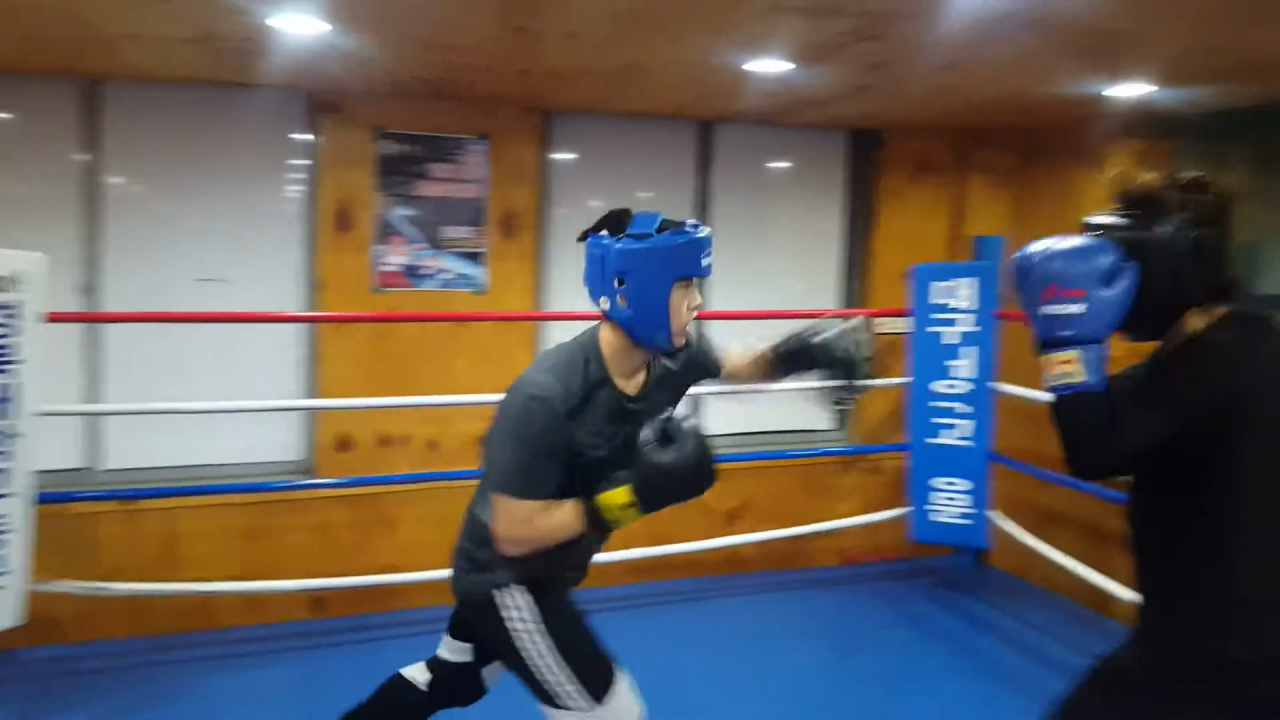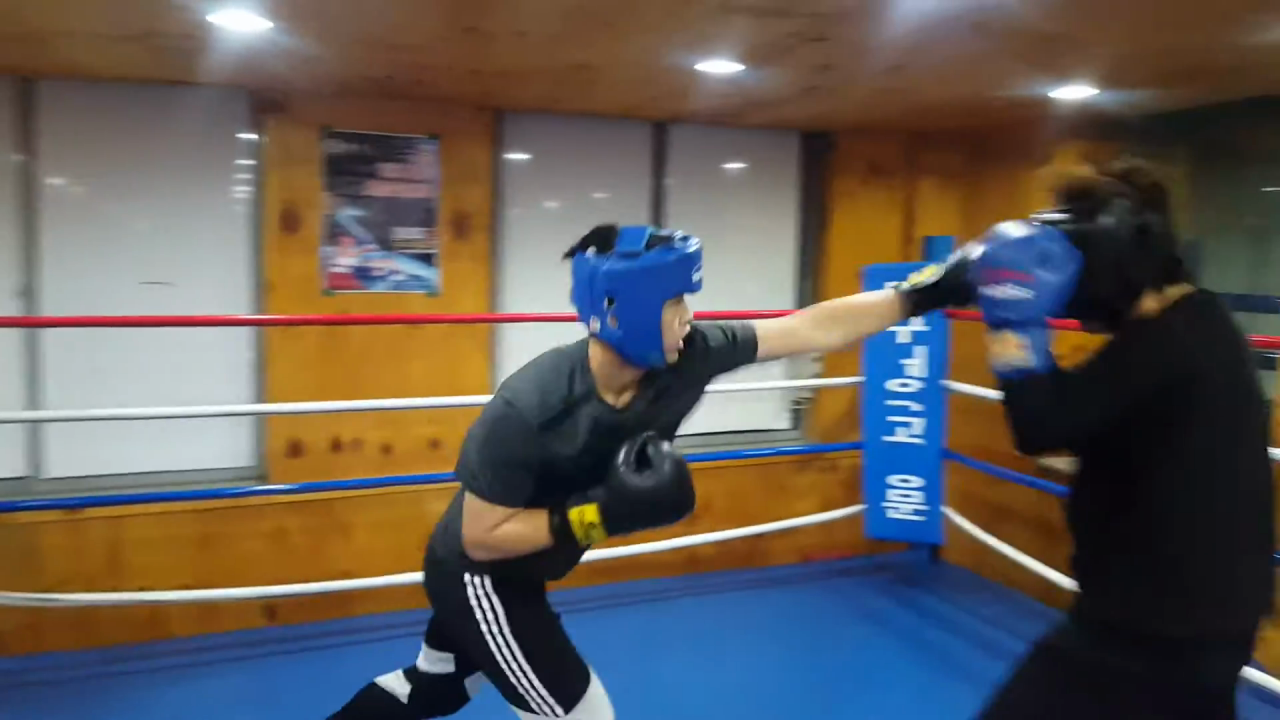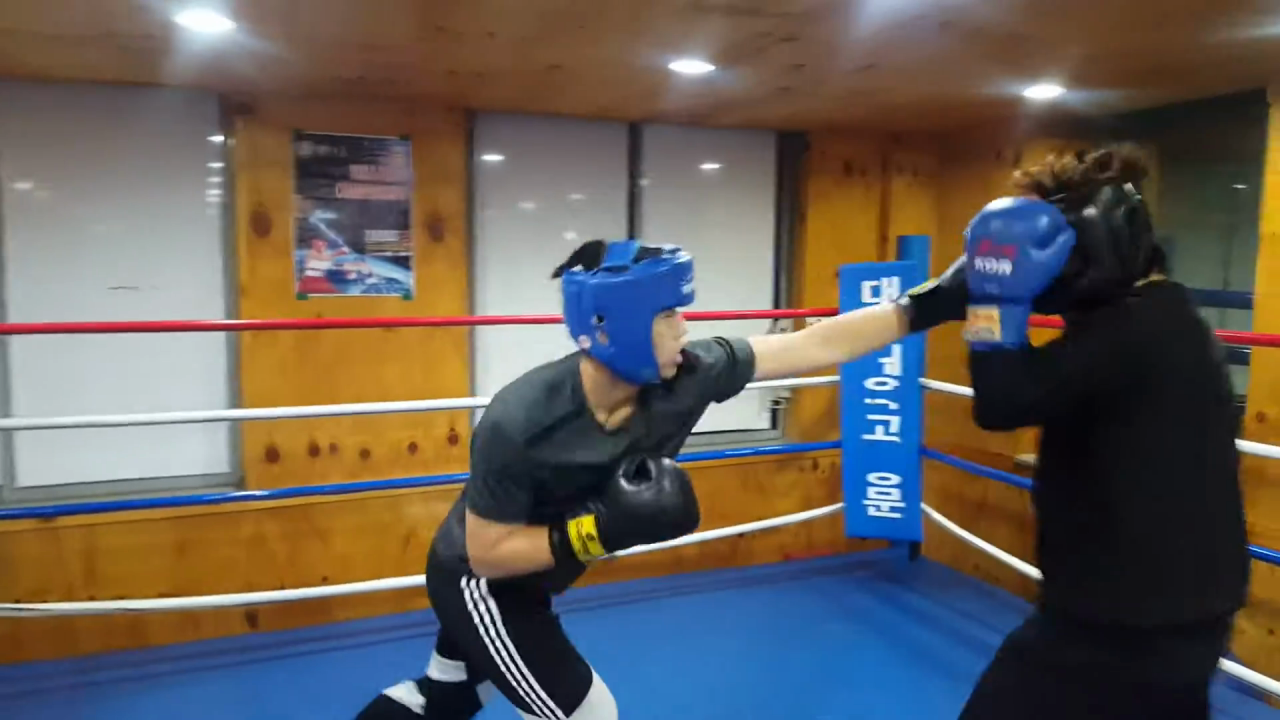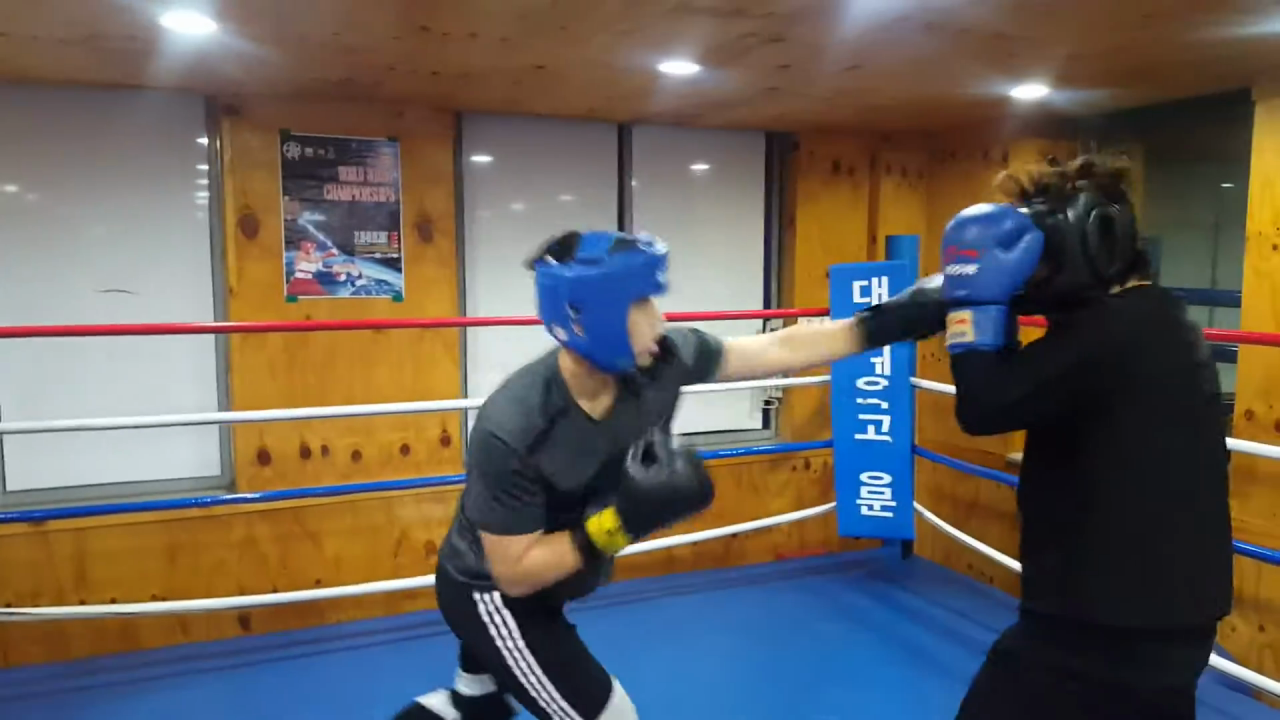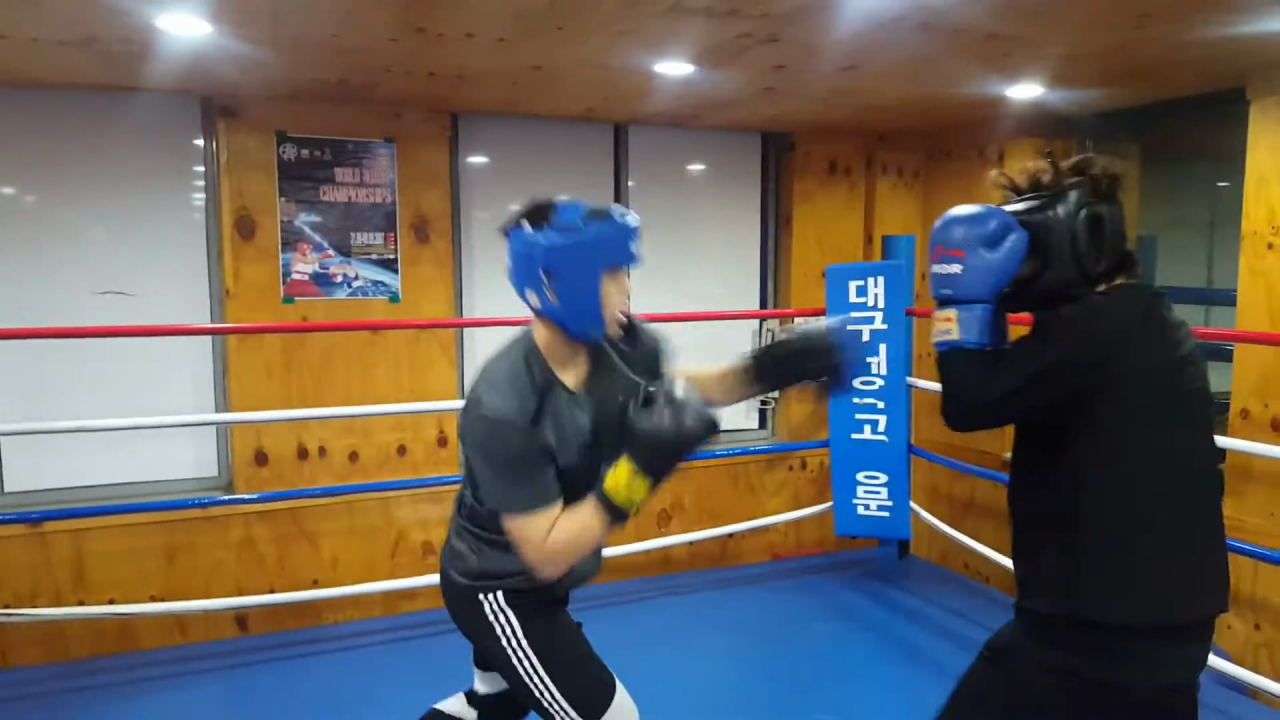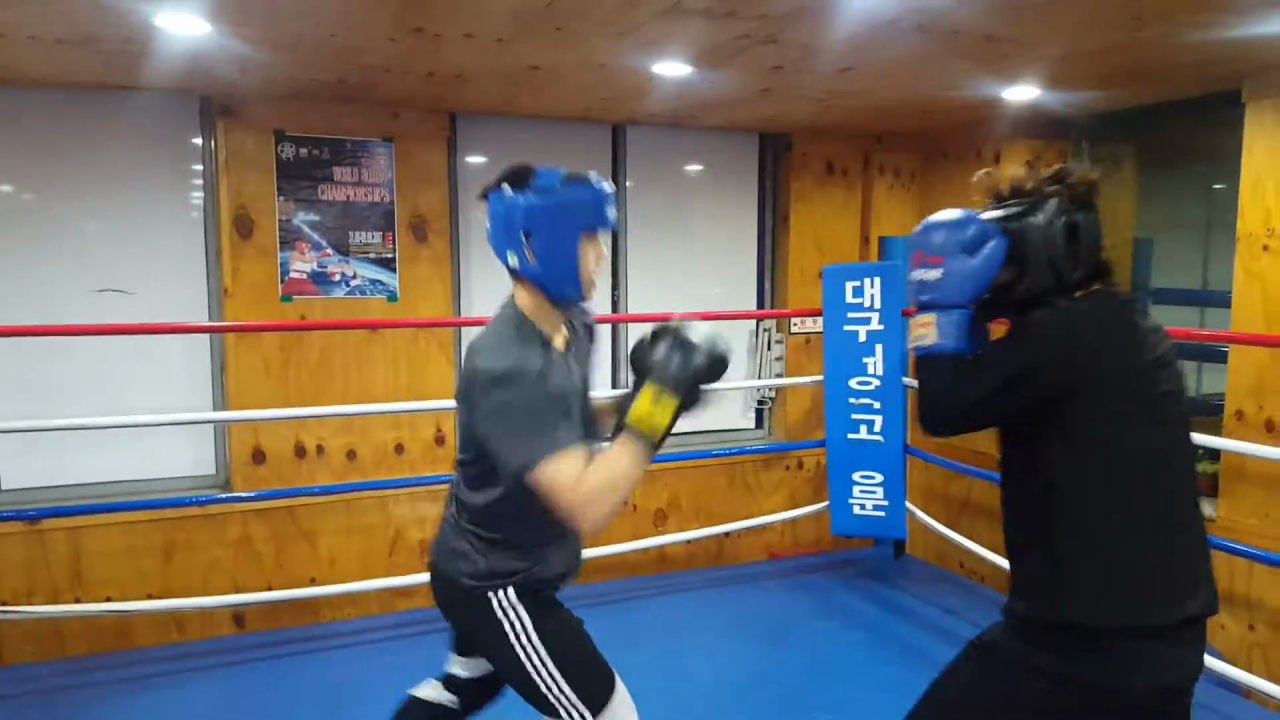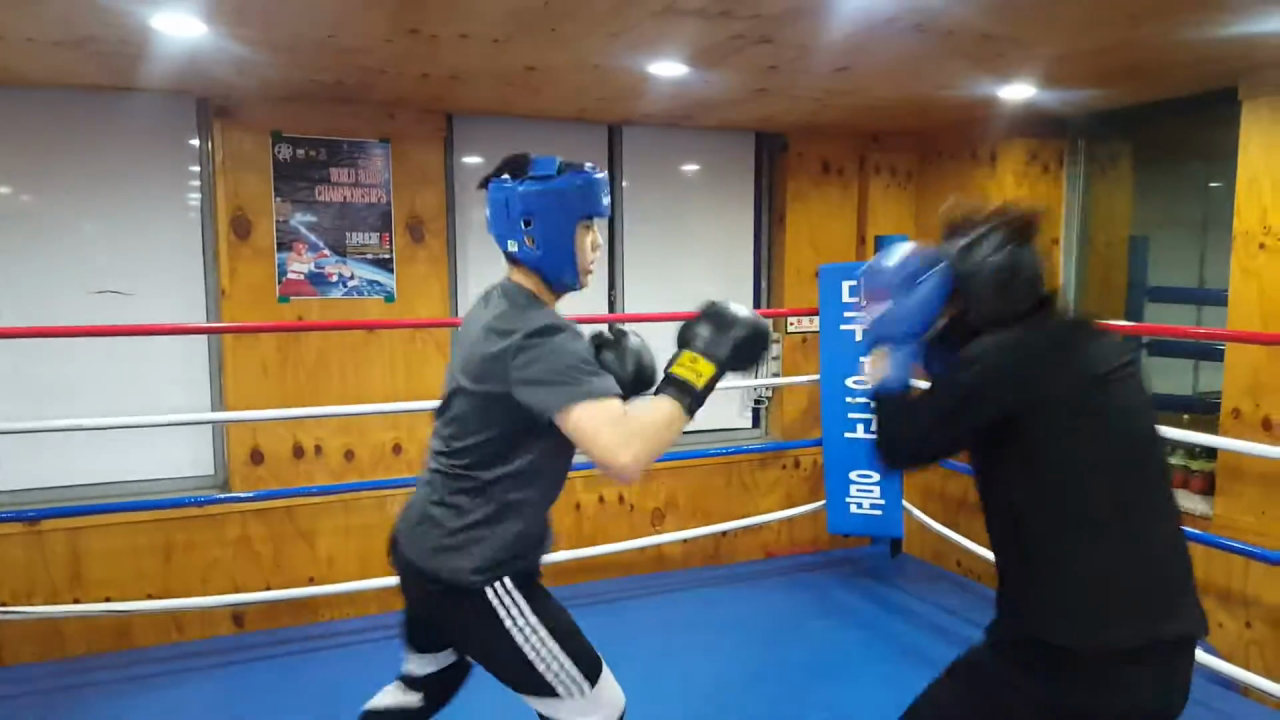
dt=0.1s
person 1, frame 1
left shoulder: (669, 356)
right shoulder: (543, 398)
left elbow: (733, 368)
right elbow: (514, 534)
left wrist: (797, 353)
right wrist: (627, 494)
left hip: (543, 569)
right hip: (505, 577)
left knee: (452, 677)
person 1, frame 2
left shoulder: (687, 356)
right shoulder: (527, 407)
left elbow: (813, 328)
right elbow: (482, 537)
left wrist: (933, 290)
right wrist: (604, 512)
left hip: (516, 572)
right hip: (480, 574)
person 1, frame 3
left shoulder: (689, 373)
right shoulder: (516, 423)
left elbow: (813, 344)
right elbow: (486, 555)
left wrist: (936, 303)
right wrist: (607, 527)
left hip: (524, 581)
right hip: (478, 583)
person 1, frame 4
left shoulder: (656, 360)
right shoulder: (510, 428)
left elbow: (781, 349)
right elbow: (513, 572)
left wrist: (888, 323)
right wrist: (616, 523)
left hip: (544, 581)
right hip: (489, 592)
person 1, frame 5
left shoulder: (620, 343)
right shoulder: (502, 410)
left elbow: (687, 391)
right elbow: (550, 556)
left wrist: (767, 368)
right wrist: (640, 468)
left hip: (537, 582)
right hip: (498, 588)
person 1, frame 6
left shoulder: (573, 325)
right shoulder: (507, 366)
left elbow: (568, 424)
right elbow: (588, 507)
left wrist: (622, 412)
right wrist: (657, 402)
left hip: (498, 565)
right hip: (497, 582)
person 1, frame 7
left shoulder: (499, 309)
right shoulder: (535, 337)
right elbow: (625, 455)
left wrist: (611, 374)
right wrist: (701, 362)
left hip: (431, 552)
right hip: (472, 571)
person 2, frame 1
left shoulder: (1221, 360)
left elbow: (1099, 449)
right elbow: (1127, 417)
left wrist: (1071, 334)
right wrist: (1072, 331)
left hip: (1207, 646)
person 2, frame 2
left shoulder: (1165, 341)
right shoulder: (1198, 329)
left elbow: (1042, 426)
right elbow: (1080, 408)
left wrist: (1016, 316)
right wrist: (1025, 311)
left hip: (1144, 626)
person 2, frame 3
left shoulder: (1131, 323)
right shoulder: (1166, 318)
left elbow: (1001, 403)
right elbow: (1048, 388)
left wrist: (996, 293)
right wrist: (1007, 294)
left hip: (1108, 618)
person 2, frame 4
left shoulder: (1110, 329)
right shoulder: (1160, 323)
left elbow: (984, 407)
right elbow: (1026, 390)
left wrist: (975, 300)
right wrist: (995, 304)
left hip: (1092, 624)
person 2, frame 5
left shoulder: (1093, 325)
right shoulder: (1148, 322)
left elbow: (969, 404)
right elbow: (1015, 387)
left wrist: (963, 299)
right wrist: (983, 306)
left hip: (1087, 622)
person 2, frame 6
left shoulder: (1061, 330)
right shoulder: (1131, 330)
left elbow: (945, 408)
right elbow: (1000, 392)
left wrist: (936, 299)
right wrist: (970, 317)
left hip: (1081, 626)
person 2, frame 7
left shoulder: (1008, 355)
right shoulder: (1101, 351)
left elbow: (903, 443)
left wrist: (893, 339)
right wrist: (942, 354)
left hip: (1064, 644)
